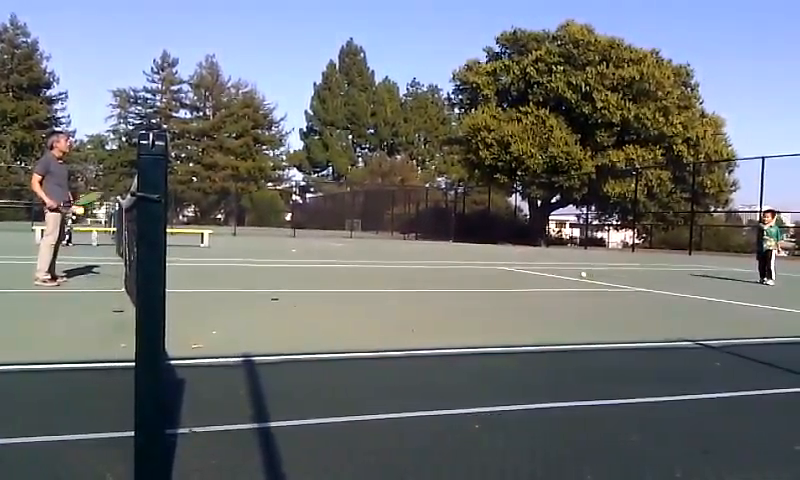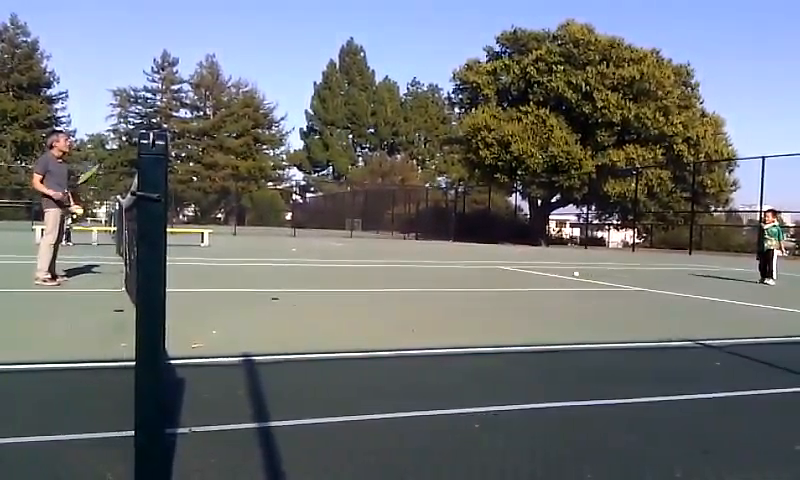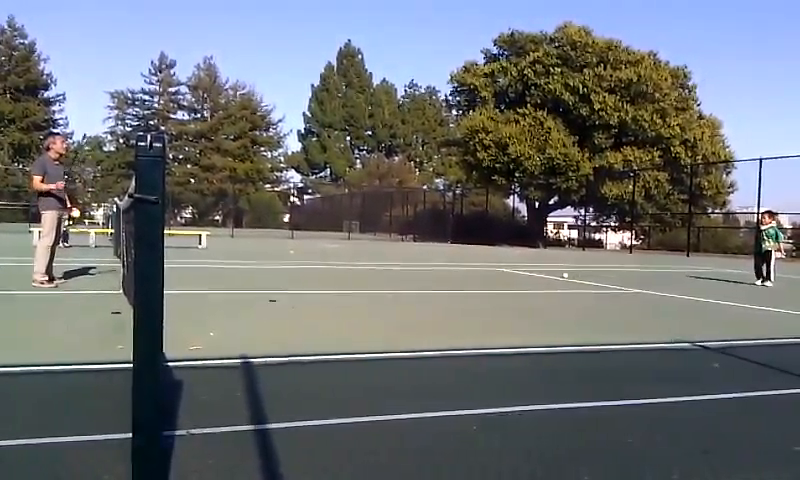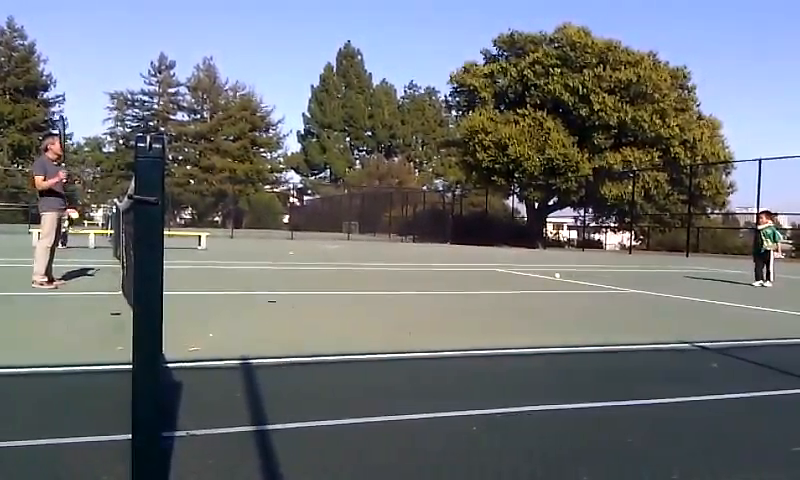
dt=0.2s
person 1, frame 1
left shoulder: (63, 163)
right shoulder: (46, 160)
right elbow: (34, 183)
left wrist: (72, 203)
right wrist: (46, 199)
left hip: (63, 207)
right hip: (53, 207)
left knee: (57, 241)
right knee: (49, 239)
left ankle: (50, 273)
right ankle: (41, 275)
person 1, frame 2
left shoulder: (63, 162)
right shoulder: (45, 159)
right elbow: (35, 182)
left wrist: (72, 203)
right wrist: (51, 193)
left hip: (63, 206)
right hip: (52, 205)
left knee: (57, 240)
right knee: (49, 239)
left ankle: (51, 273)
right ankle: (41, 275)
person 1, frame 3
left shoulder: (60, 164)
right shoulder: (41, 161)
right elbow: (36, 185)
left wrist: (69, 205)
right wrist: (54, 186)
left hip: (60, 208)
right hip: (49, 208)
left knee: (54, 243)
right knee: (46, 241)
left ankle: (48, 275)
right ankle: (39, 277)
person 1, frame 4
left shoulder: (58, 164)
right shoulder: (40, 162)
right elbow: (40, 185)
left wrist: (66, 206)
right wrist: (56, 178)
left hip: (59, 209)
right hip: (49, 209)
left knee: (53, 244)
right knee: (45, 243)
left ankle: (48, 276)
right ankle: (38, 278)
